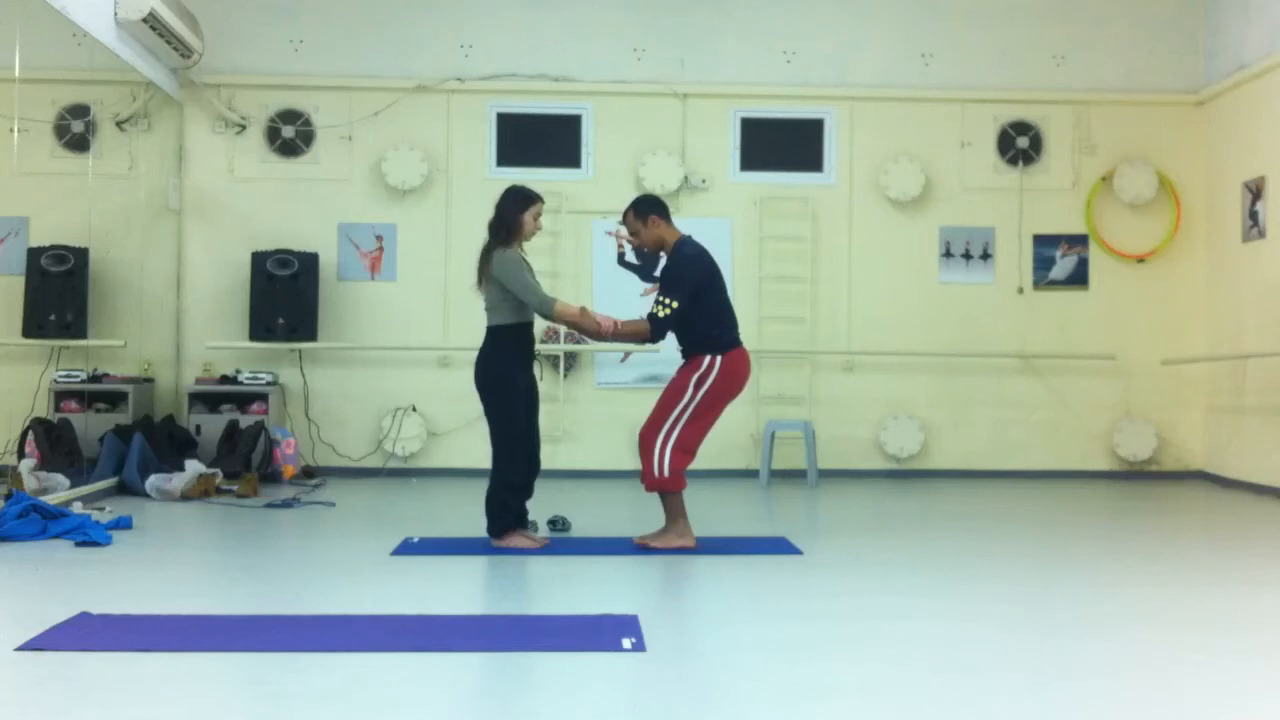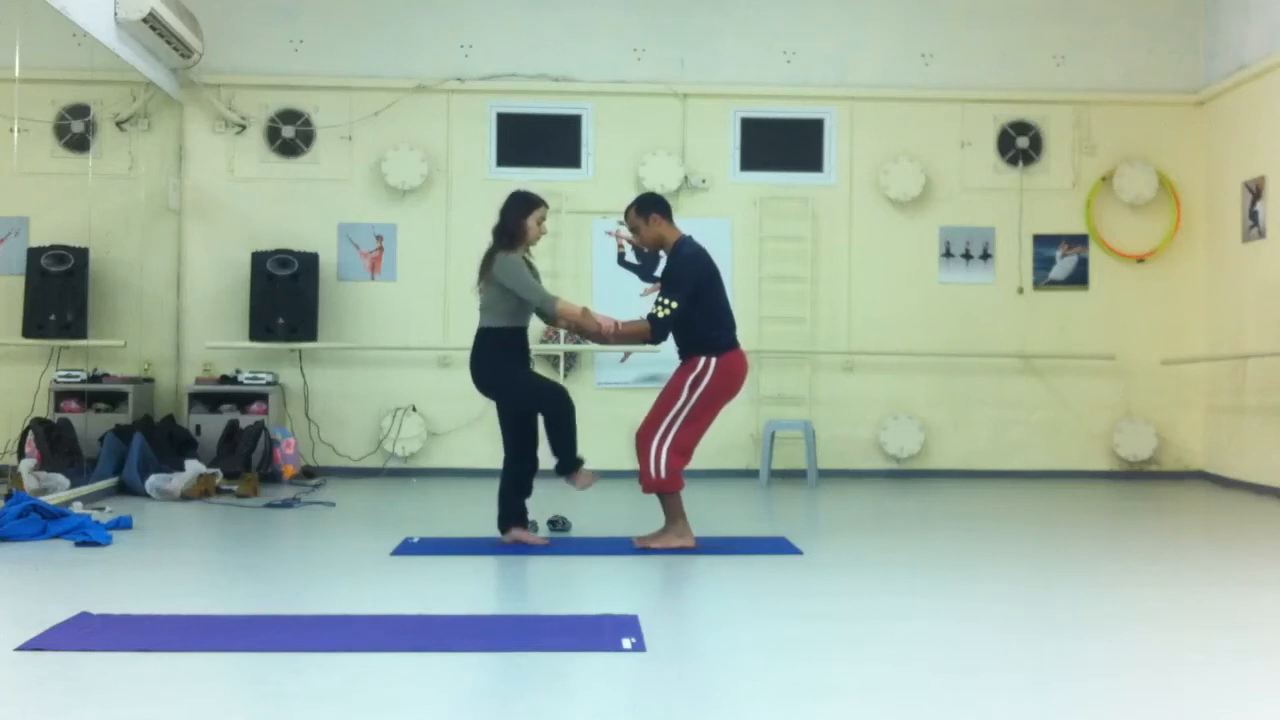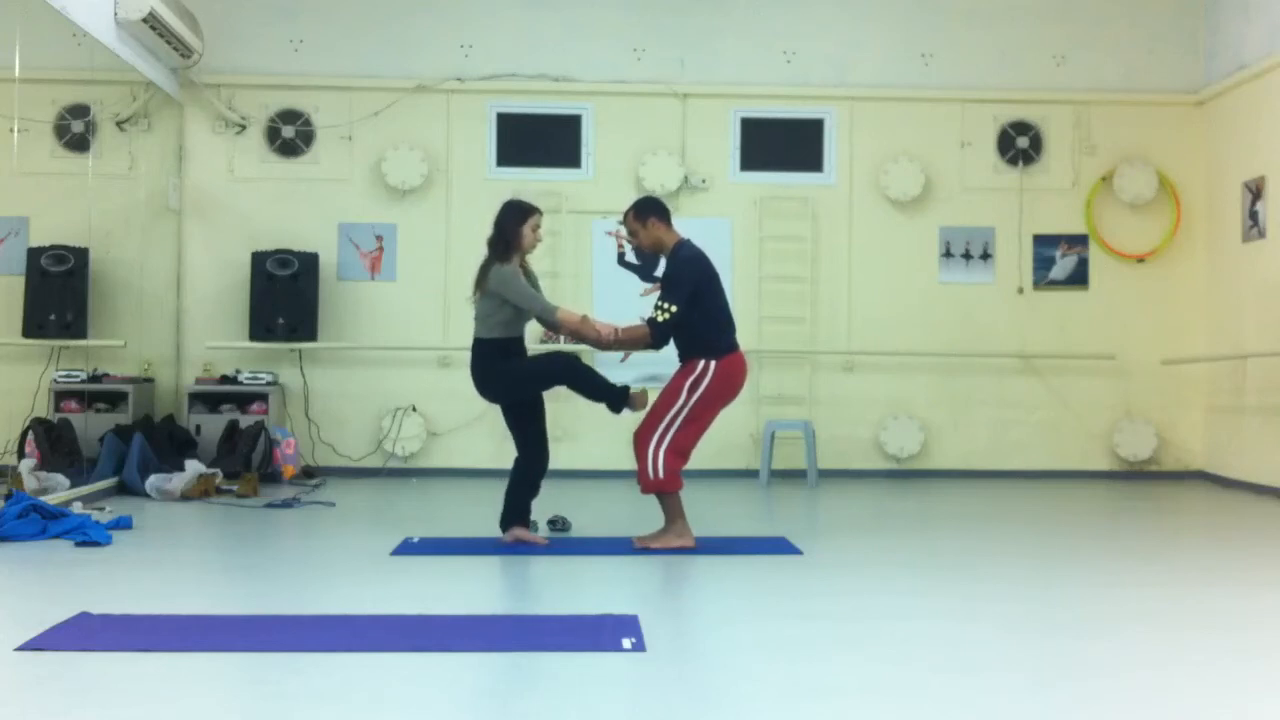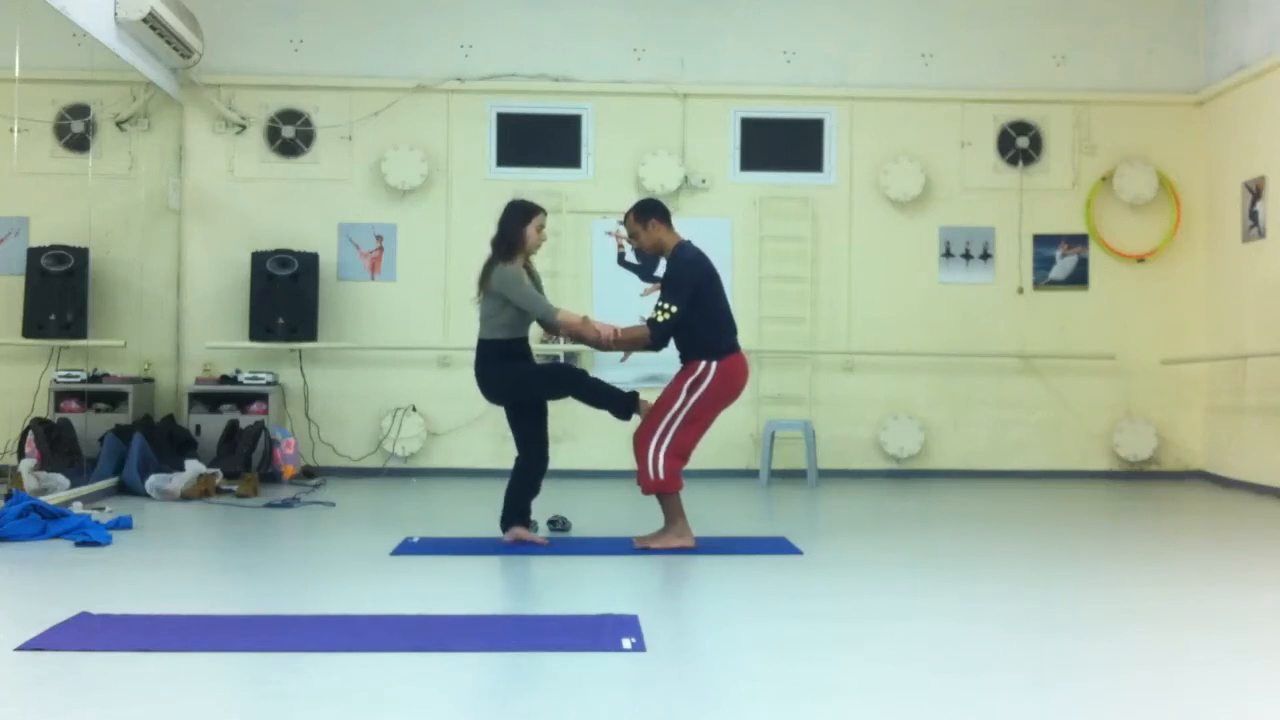
dt=0.7s
person 1, frame 1
left shoulder: (686, 259)
right shoulder: (683, 257)
left elbow: (657, 325)
right elbow: (659, 327)
left wrist: (607, 329)
right wrist: (613, 330)
left hip: (717, 364)
right hip: (710, 362)
left knee: (661, 441)
right knee: (658, 439)
left ankle: (680, 530)
right ankle: (675, 527)
person 1, frame 2
left shoulder: (686, 259)
right shoulder: (684, 257)
left elbow: (657, 327)
right elbow: (660, 328)
left wrist: (608, 330)
right wrist: (611, 333)
left hip: (714, 365)
right hip: (709, 363)
left knee: (657, 442)
right knee: (655, 441)
left ankle: (679, 531)
right ankle: (675, 528)
person 1, frame 3
left shoulder: (684, 262)
right shoulder: (684, 259)
left elbow: (659, 330)
right elbow: (662, 332)
left wrist: (610, 336)
right wrist: (614, 339)
left hip: (713, 368)
right hip: (711, 365)
left knee: (655, 442)
right knee: (653, 440)
left ankle: (679, 530)
right ankle: (674, 527)
person 1, frame 4
left shoulder: (685, 263)
right shoulder: (685, 261)
left elbow: (659, 332)
right elbow: (663, 334)
left wrist: (610, 336)
right wrist: (615, 341)
left hip: (715, 369)
right hip: (711, 367)
left knee: (654, 442)
right knee: (654, 441)
left ankle: (678, 531)
right ankle: (674, 528)
person 2, frame 1
left shoulder: (515, 258)
right shoulder: (502, 257)
left elbow: (539, 306)
right elbow: (540, 302)
left wrist: (585, 323)
right wrist: (589, 317)
left hip: (516, 360)
right hip: (500, 361)
left knee: (527, 447)
right knee: (511, 447)
left ankle: (515, 524)
right ankle: (502, 530)
person 2, frame 2
left shoulder: (522, 262)
right shoulder: (504, 260)
left elbow: (545, 312)
right elbow: (544, 300)
left wrist: (585, 325)
right wrist: (590, 317)
left hip: (513, 357)
right hip: (493, 359)
left knee: (522, 446)
right knee: (556, 399)
left ankle: (513, 524)
right ankle: (570, 467)
person 2, frame 3
left shoulder: (523, 272)
right shoulder: (499, 272)
left elbow: (547, 319)
right elbow: (544, 309)
left wrist: (586, 332)
right wrist: (589, 324)
left hip: (513, 365)
right hip: (492, 367)
left knee: (535, 451)
right knee: (564, 365)
left ankle: (514, 524)
right ankle: (624, 399)
person 2, frame 4
left shoulder: (528, 272)
right shoulder: (502, 272)
left elbow: (548, 322)
right elbow: (545, 311)
left wrist: (584, 333)
right wrist: (590, 325)
left hip: (519, 364)
right hip: (497, 368)
left knee: (535, 452)
right knee: (568, 378)
left ankle: (514, 524)
right ankle: (636, 406)
